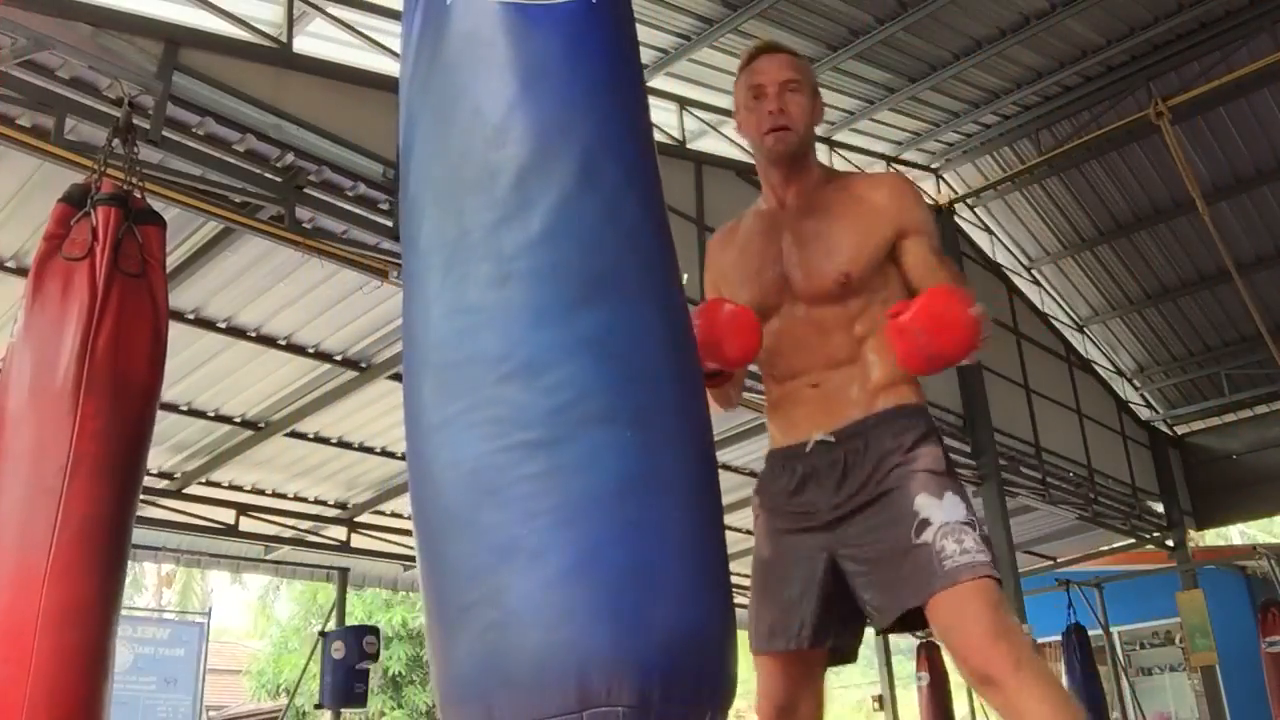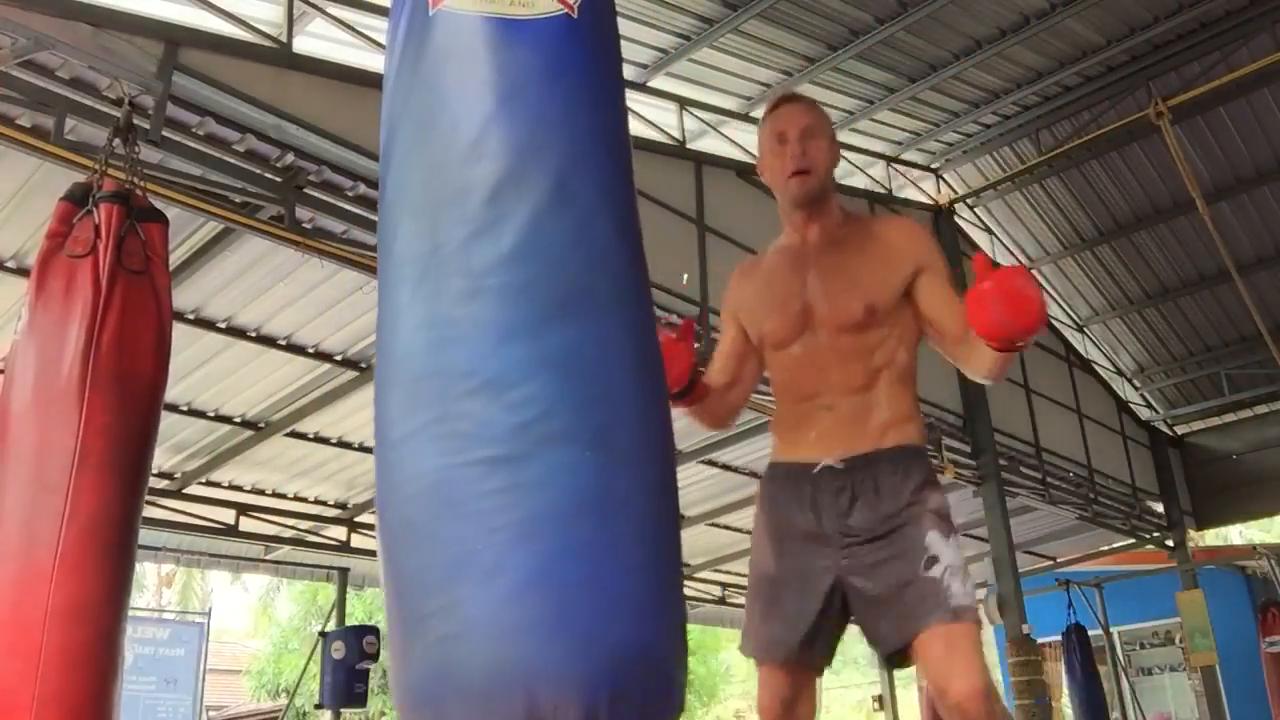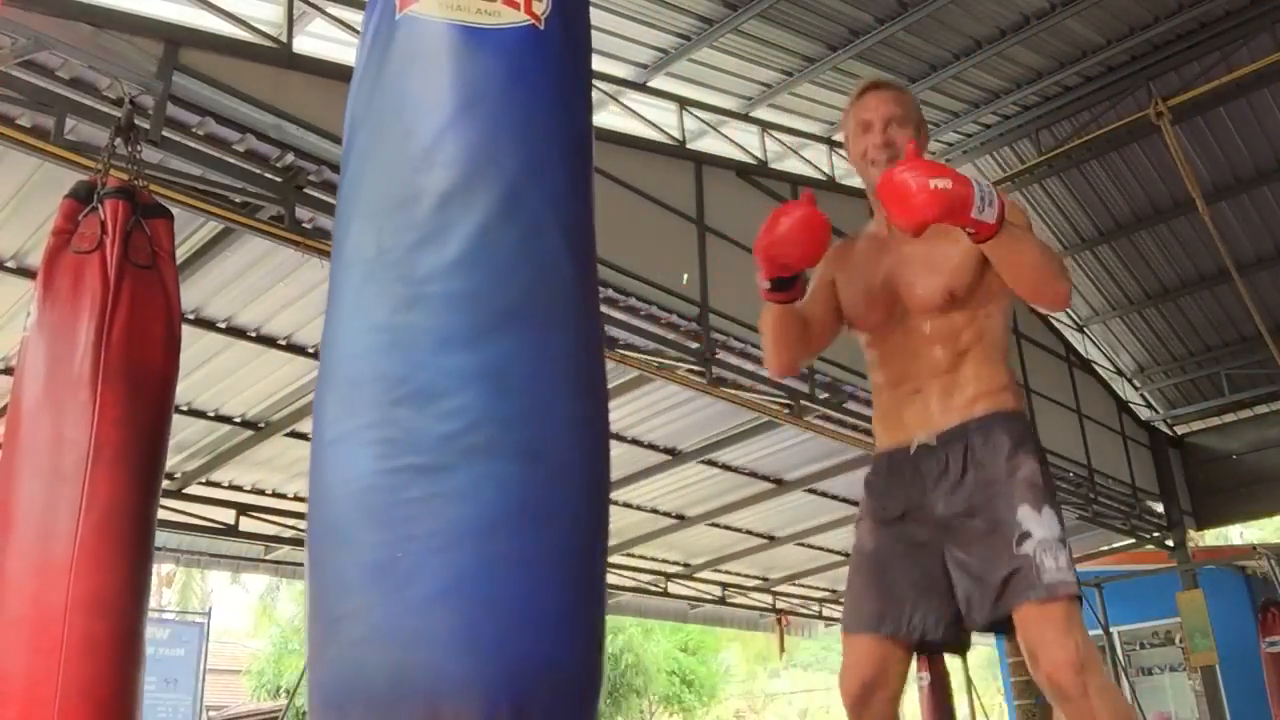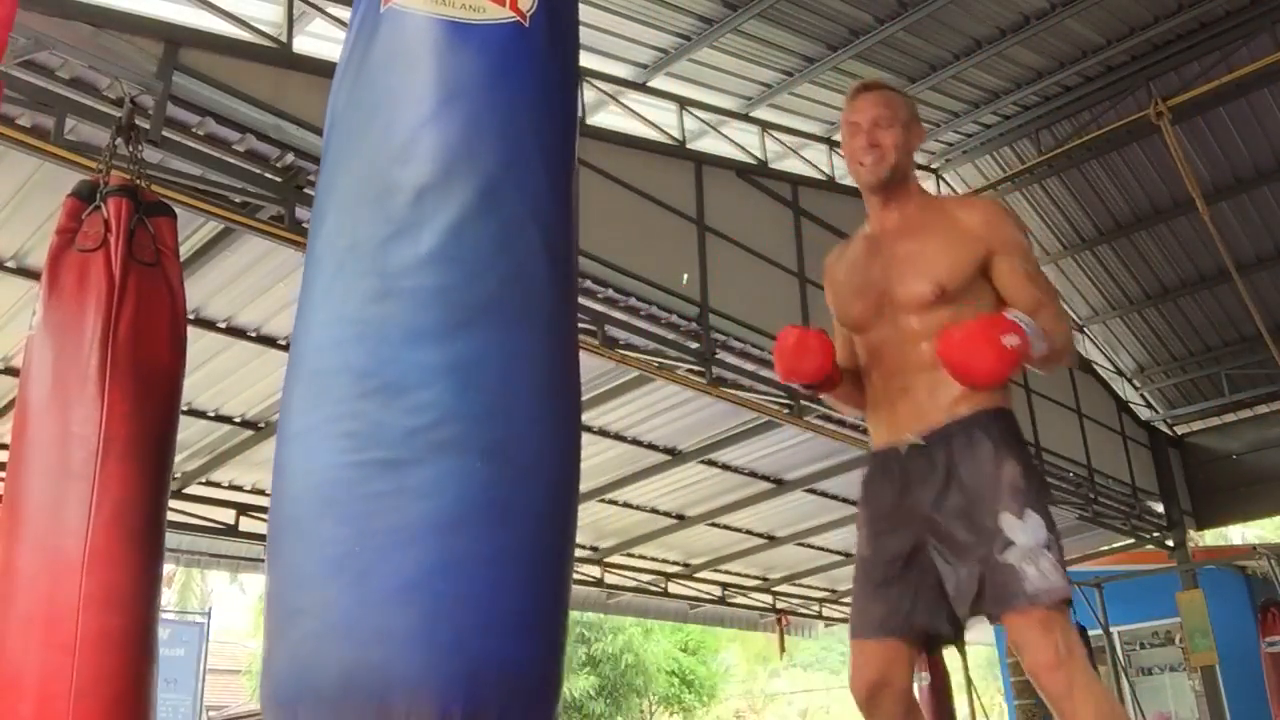
dt=0.4s
person 1, frame 1
left shoulder: (885, 200)
right shoulder: (728, 249)
left elbow: (957, 313)
right elbow: (724, 394)
left wrist: (959, 323)
right wrist: (704, 362)
left hip: (893, 450)
right hip: (793, 482)
left knee: (994, 652)
person 1, frame 2
left shoulder: (900, 243)
right shoulder: (748, 281)
left elbow: (982, 366)
right elbow: (722, 408)
left wrist: (1005, 333)
right wrist: (681, 384)
left hip: (894, 483)
right hip: (793, 501)
person 1, frame 3
left shoulder: (977, 204)
right shoulder: (842, 261)
left elbow: (1055, 291)
right elbow: (785, 361)
left wrist: (979, 212)
right wrist: (779, 279)
left hip: (988, 450)
right hip: (897, 475)
left knee: (1064, 661)
person 1, frame 4
left shoulder: (976, 222)
right shoulder: (842, 266)
left elbow: (1060, 340)
left wrist: (1023, 337)
right wrist: (820, 377)
left hip: (978, 451)
right hip: (892, 474)
left knee: (1053, 662)
